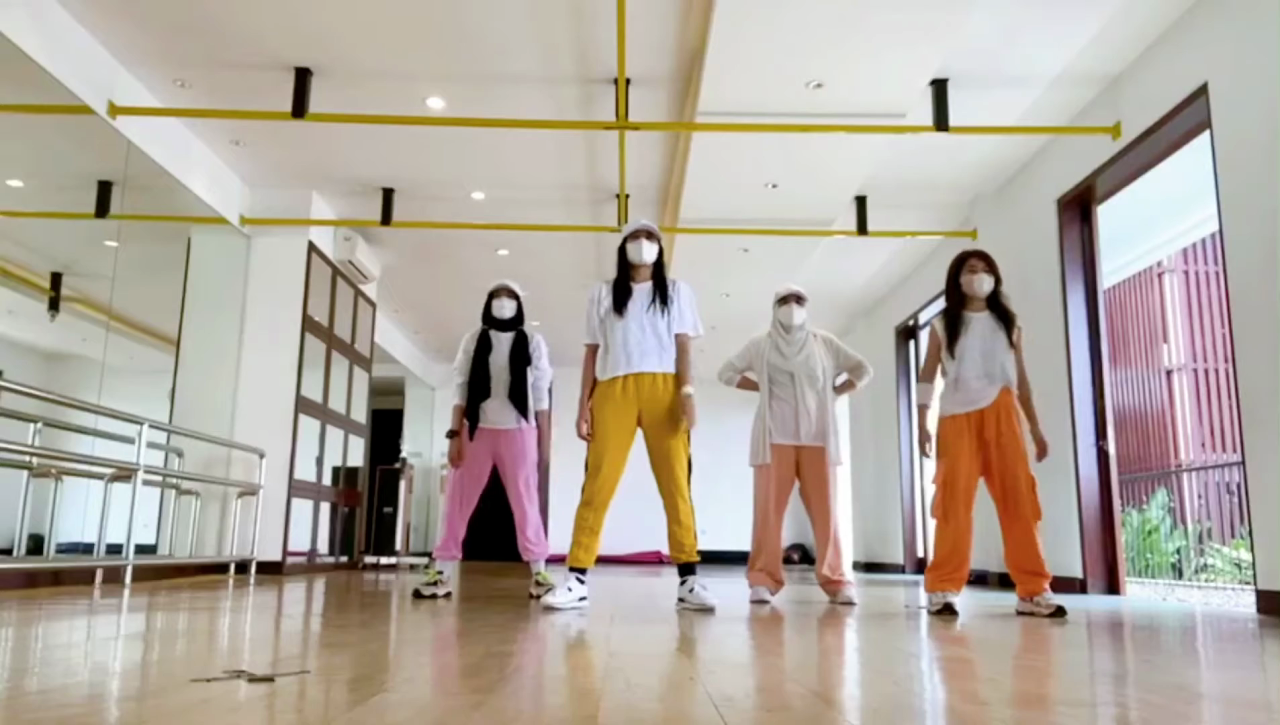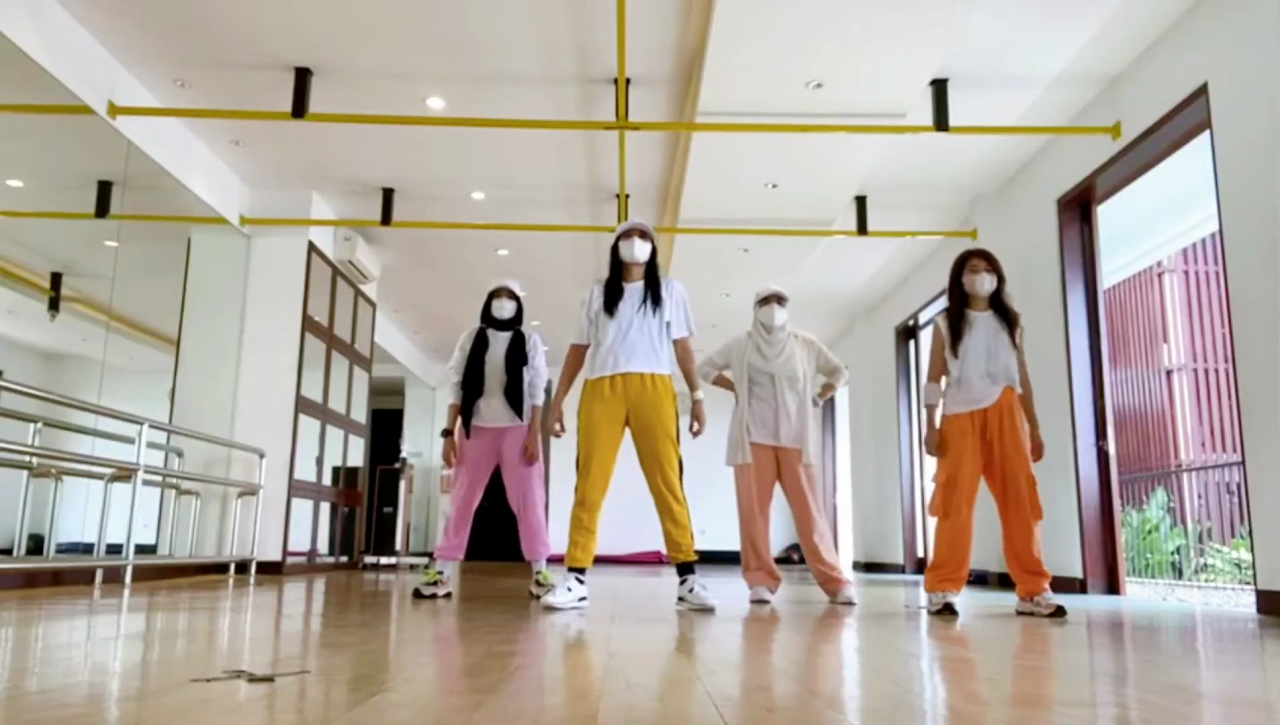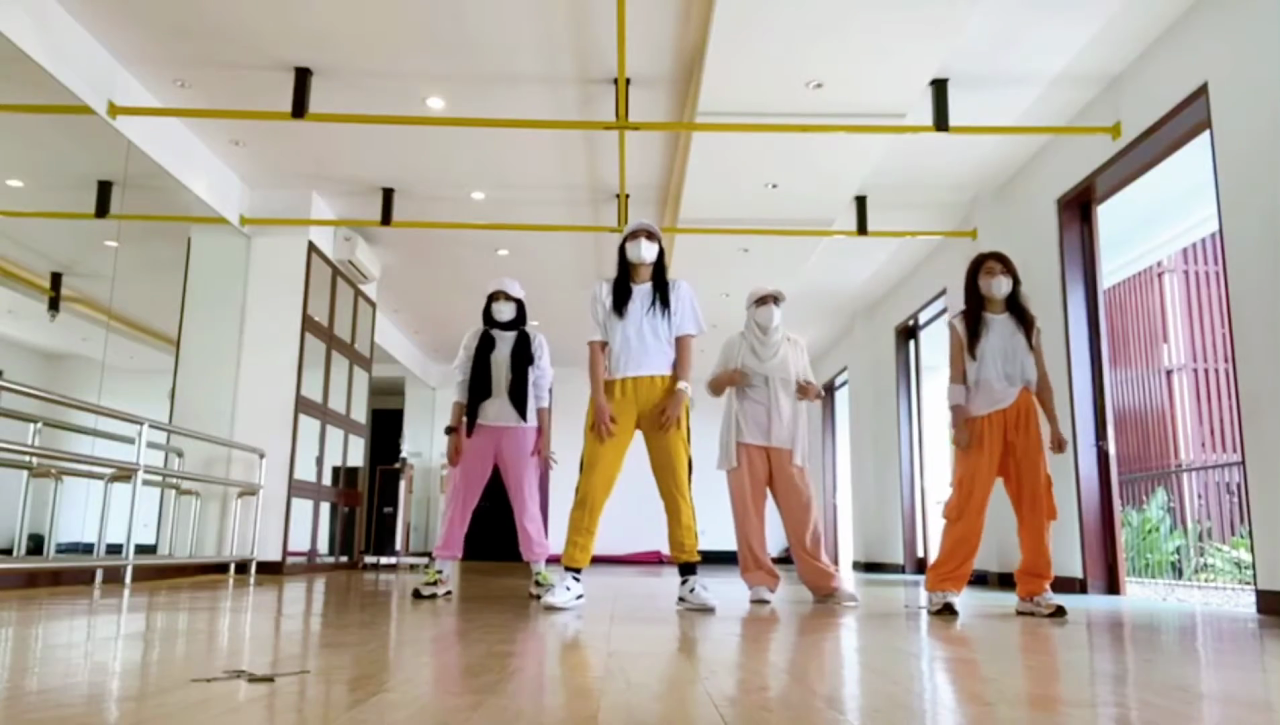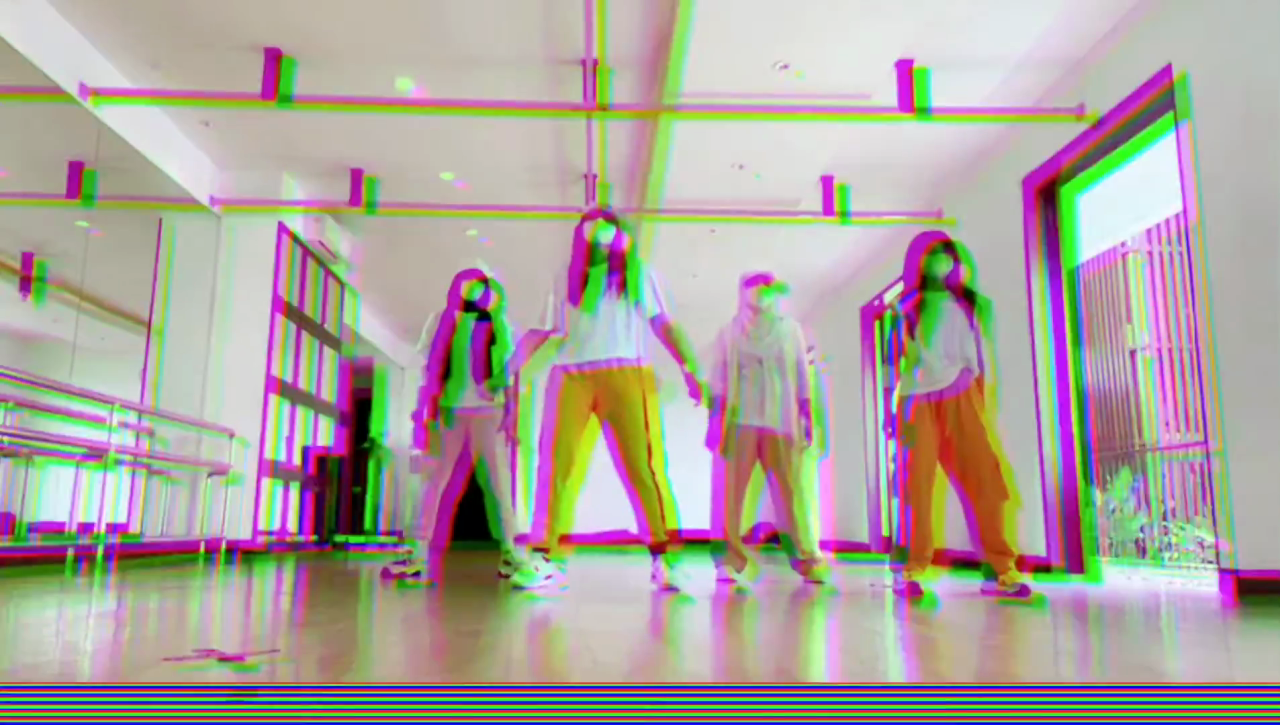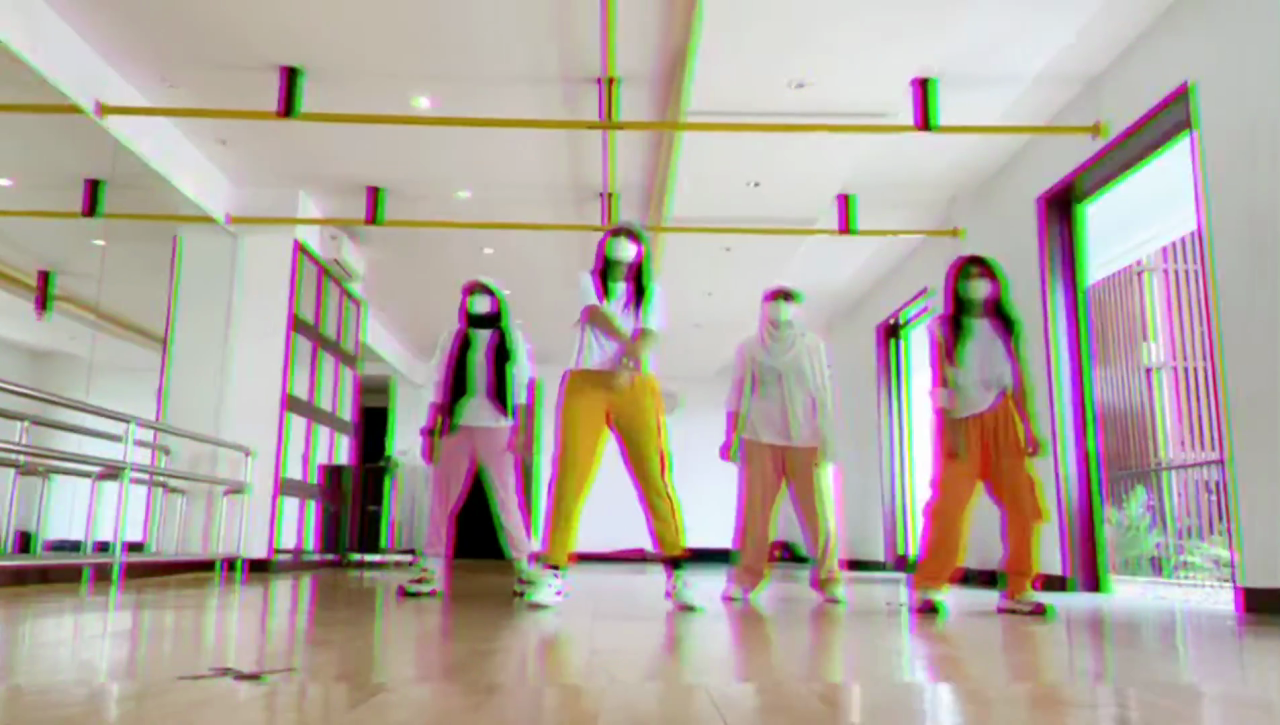
dt=0.7s
person 1, frame 1
left shoulder: (677, 290)
right shoulder: (604, 294)
left elbow: (683, 344)
right elbow: (592, 352)
left wrist: (687, 390)
right wrist: (583, 405)
left hip: (664, 389)
right hip: (614, 391)
left knee: (675, 482)
right knee: (598, 482)
left ankle: (689, 580)
right ankle: (577, 580)
person 1, frame 2
left shoulder: (669, 290)
right shoulder: (598, 293)
left elbow: (682, 345)
right elbow: (579, 348)
left wrist: (697, 395)
right wrist: (557, 400)
left hip: (653, 388)
right hip: (601, 391)
left knee: (667, 480)
right knee: (589, 483)
left ankle: (687, 579)
right ankle: (576, 580)
person 1, frame 3
left shoulder: (677, 290)
right shoulder: (605, 292)
left elbow: (685, 344)
right elbow: (597, 348)
left wrist: (681, 391)
right wrist: (598, 399)
left hip: (663, 390)
right hip: (614, 392)
left knee: (676, 482)
right knee: (593, 482)
left ankle: (689, 579)
right ankle: (572, 578)
person 1, frame 4
left shoulder: (637, 272)
right shoulder: (567, 277)
left elbow: (661, 323)
right elbow: (545, 332)
left wrist: (689, 369)
left hip: (624, 376)
right hip: (573, 379)
left knee: (640, 466)
right knee: (557, 468)
left ankle: (663, 559)
right ankle: (546, 560)
person 1, frame 5
left shoulder: (650, 290)
right shoulder: (586, 281)
left elbow: (647, 337)
right elbow: (594, 314)
left wrist: (629, 365)
right wrist: (626, 341)
left hip: (635, 385)
right hip: (585, 384)
left knee: (655, 479)
right knee: (570, 480)
left ankle: (676, 575)
right ankle: (554, 574)
person 2, frame 1
left shoulder: (1009, 324)
right shoulder: (943, 325)
left elbow: (1020, 377)
right elbow: (927, 377)
left wrist: (1035, 427)
right wrist: (921, 423)
left hip: (1003, 415)
right hip: (958, 418)
left knee: (1019, 499)
right knee: (955, 502)
left ankle: (1033, 590)
right ankle: (942, 588)
person 2, frame 2
left shoulder: (1010, 323)
right shoulder: (946, 324)
left elbow: (1021, 377)
right elbow: (934, 378)
left wrist: (1034, 427)
right wrist: (930, 425)
left hip: (1005, 414)
right hip: (961, 417)
left knee: (1019, 498)
right knee: (955, 501)
left ankle: (1032, 590)
right ankle: (942, 588)
person 2, frame 3
left shoulder: (1027, 325)
right shoulder: (962, 325)
left elbow: (1040, 378)
right elbow: (957, 379)
left wrist: (1053, 425)
right wrist: (960, 423)
left hip: (1022, 416)
right hip: (979, 419)
left knee: (1034, 502)
right knee: (969, 502)
left ankle: (1034, 590)
right ankle: (943, 587)
person 2, frame 4
left shoulder: (972, 304)
right shoulder: (906, 306)
left elbow: (980, 358)
right elbow: (894, 359)
left wrist: (983, 405)
right wrist: (889, 407)
left hip: (963, 398)
right hip: (919, 401)
left knee: (985, 479)
right knee: (917, 482)
left ankle: (1000, 569)
right ankle: (910, 569)
person 2, frame 5
left shoulder: (1006, 328)
right shoulder: (944, 328)
left elbow: (1018, 381)
right elbow: (940, 382)
left wrist: (1029, 428)
right wrist: (948, 428)
left hip: (1001, 421)
right hip: (960, 421)
left knee: (1021, 504)
right knee: (949, 504)
left ankle: (1016, 590)
right ankle: (926, 586)
person 3, frame 1
left shoulder: (533, 342)
right shoulder: (474, 340)
left elbow: (541, 394)
right elbow: (462, 390)
left wrist: (545, 438)
right wrist: (454, 434)
left hip: (518, 430)
right hip: (476, 429)
left knee: (525, 501)
right knee: (459, 499)
left ankle: (539, 573)
right ankle: (442, 572)
person 3, frame 2
left shoulder: (530, 342)
right shoulder: (472, 338)
left elbow: (537, 391)
right elbow: (458, 387)
left wrist: (535, 433)
right wrist: (449, 432)
left hip: (517, 429)
right hip: (477, 429)
left knee: (529, 500)
right knee: (463, 500)
left ankle: (540, 572)
right ankle: (442, 572)
person 3, frame 3
left shoulder: (534, 342)
right shoulder: (475, 339)
left elbow: (542, 392)
right elbow: (462, 387)
left wrist: (544, 436)
right wrist: (453, 430)
left hip: (519, 429)
right hip: (477, 428)
left knee: (526, 500)
right knee: (460, 497)
left ankle: (539, 572)
right ankle: (441, 572)
person 3, frame 4
left shoulder: (496, 322)
right shoulder: (441, 321)
left elbow: (507, 371)
right elbow: (428, 371)
left wrist: (510, 413)
right wrist: (421, 415)
left hip: (487, 411)
right hip: (447, 411)
left knee: (498, 481)
right knee: (433, 480)
left ankle: (508, 551)
right ankle: (417, 553)
person 3, frame 5
left shoulder: (511, 340)
right shoulder: (454, 339)
left elbow: (519, 390)
right elbow: (441, 387)
left wrist: (521, 431)
right wrist: (430, 432)
left hip: (495, 429)
right hip: (457, 428)
left knee: (504, 501)
right knee: (443, 501)
left ankle: (522, 569)
right ankle: (431, 570)
person 4, frame 1
left shoulder: (824, 342)
right shoulder: (760, 345)
left elbow: (863, 370)
right elbow: (727, 372)
left wrist: (835, 393)
right wrist: (760, 387)
left hip: (816, 437)
right hip: (775, 437)
left knee: (824, 510)
right knee: (769, 508)
left ankle: (835, 581)
right ankle: (763, 580)
person 4, frame 2
left shoulder: (805, 344)
right shoulder: (741, 344)
left elbow: (838, 371)
right elbow: (705, 367)
left wrist: (819, 398)
right wrist: (735, 387)
left hip: (795, 439)
right hip: (753, 438)
left knee: (809, 510)
right knee: (753, 509)
left ankle: (834, 581)
right ankle: (760, 580)
person 4, frame 3
left shoulder: (795, 346)
right shoulder: (735, 344)
left elbow: (808, 387)
right elbow: (713, 389)
left wrist: (815, 391)
right wrist: (724, 379)
left hip: (786, 441)
right hip: (745, 439)
left knee: (801, 508)
right knee: (749, 510)
left ankle: (824, 582)
right ankle: (760, 580)
person 4, frame 4
left shoulder: (791, 329)
right shoulder: (730, 331)
left elbow: (801, 378)
right elbow: (717, 378)
left wrist: (807, 421)
right wrist: (721, 420)
left hip: (782, 423)
right hip: (739, 423)
left knee: (792, 493)
right knee: (730, 491)
left ankle: (808, 562)
right ankle: (731, 561)
person 4, frame 5
left shoulder: (812, 344)
right shoulder: (749, 347)
left elbow: (823, 393)
right elbow: (736, 394)
left wrist: (826, 437)
right wrist: (729, 436)
left hip: (803, 439)
right hip: (759, 438)
left knee: (814, 509)
right knee: (754, 509)
left ankle: (826, 578)
right ankle: (743, 578)
